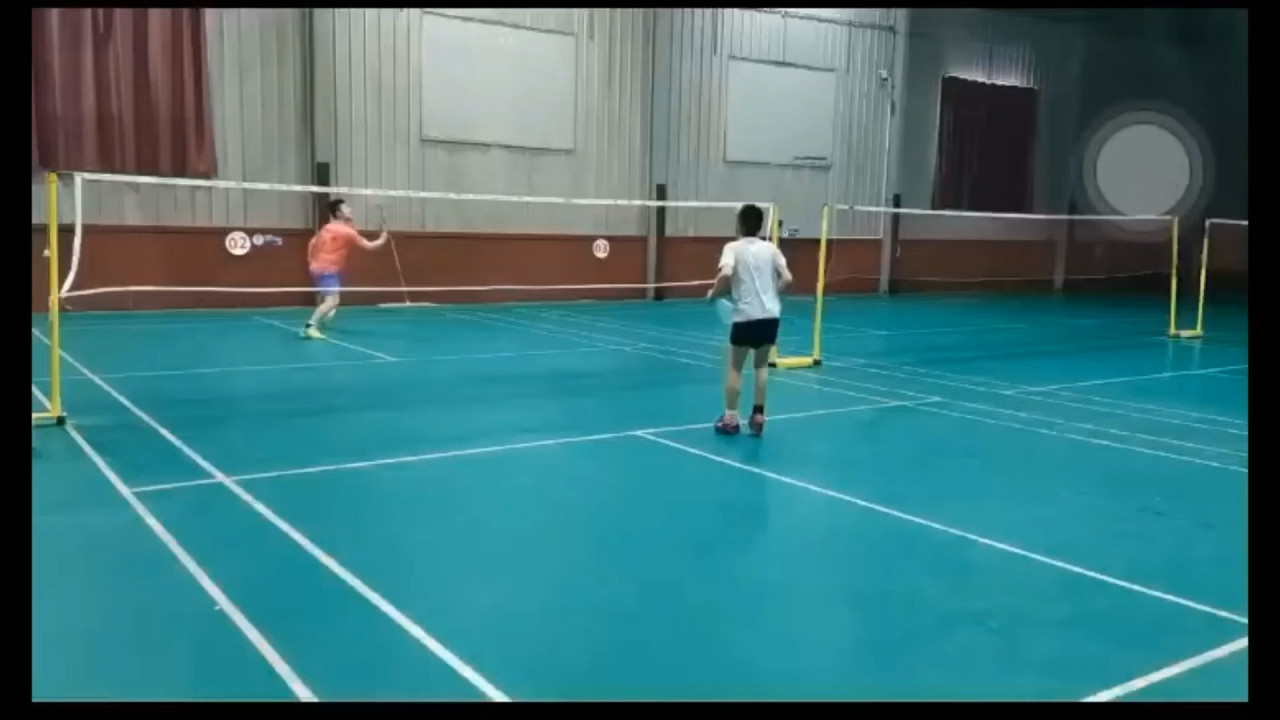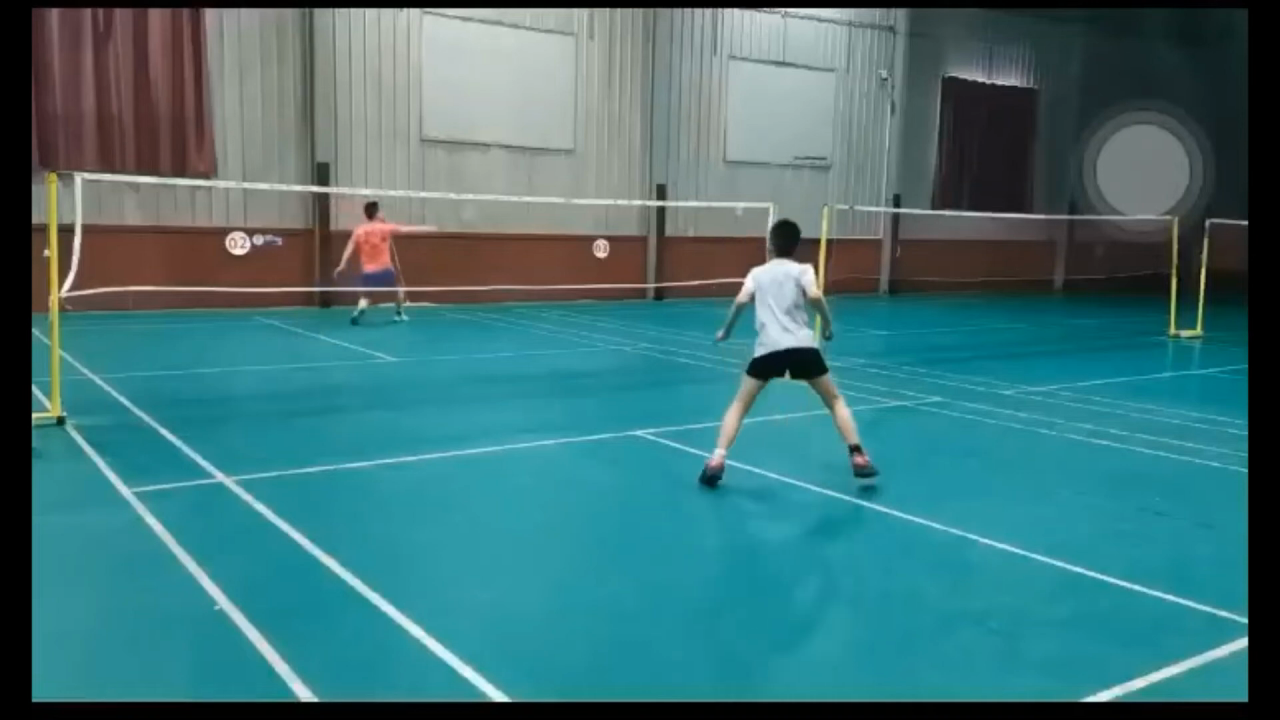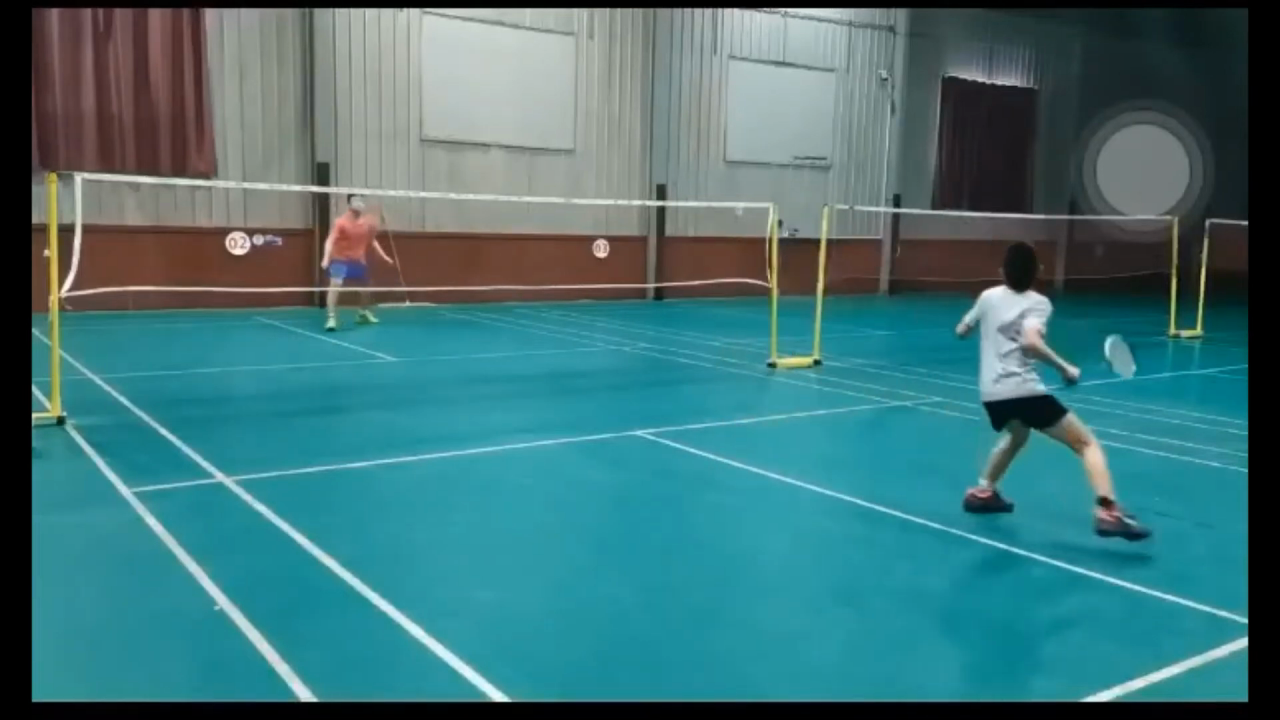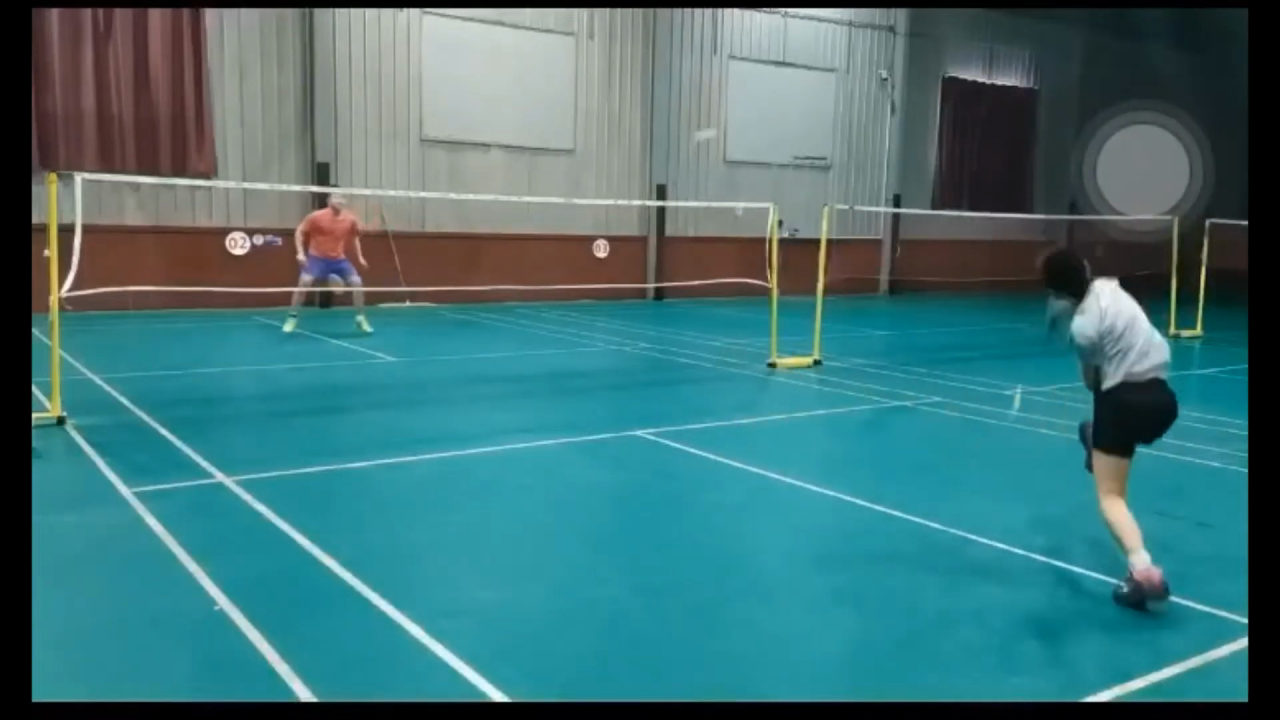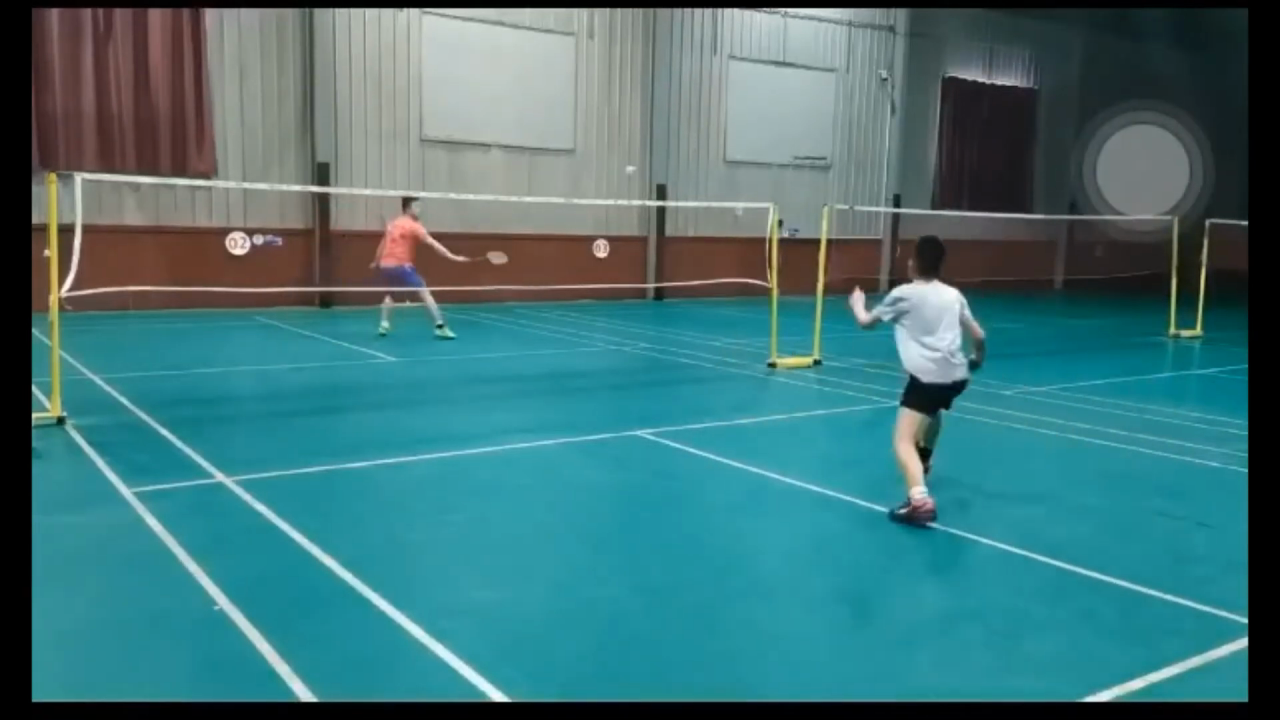
dt=0.7s
person 1, frame 1
left shoulder: (733, 248)
right shoulder: (771, 248)
left elbow: (726, 274)
right elbow: (787, 279)
left wrist: (713, 294)
left hip: (746, 315)
right hip: (770, 315)
left knee: (735, 367)
right knee: (761, 365)
left ankle: (730, 419)
right ankle: (758, 416)
person 1, frame 2
left shoulder: (756, 273)
right shoulder: (803, 270)
left elbow: (741, 300)
right elbow: (814, 295)
left wrist: (726, 329)
right wrist: (828, 324)
left hip: (768, 349)
right hip: (802, 347)
left knee: (739, 406)
right knee: (835, 400)
left ankle: (717, 461)
right ankle: (858, 457)
person 1, frame 3
left shoulder: (988, 297)
right shoulder: (1038, 303)
left elbow: (961, 330)
right elbow: (1030, 342)
right wrist: (1065, 368)
left hip: (992, 393)
right hip: (1023, 392)
left knee: (1016, 437)
right knee: (1088, 445)
left ankle: (982, 492)
right ankle: (1108, 514)
person 1, frame 4
left shoulder: (1085, 325)
right shoulder: (1108, 289)
left elbow: (1097, 379)
left hip: (1126, 399)
right hip: (1161, 397)
left knee: (1110, 497)
left ankle: (1146, 575)
person 1, frame 5
left shoulder: (902, 295)
right shoulder: (954, 295)
left elbow: (866, 321)
right elbow: (979, 335)
left wrist: (857, 304)
right wrist: (978, 358)
left hip: (927, 377)
right hip: (956, 376)
left knee: (903, 441)
right knee: (936, 407)
left ankle: (920, 502)
right ankle: (923, 459)
